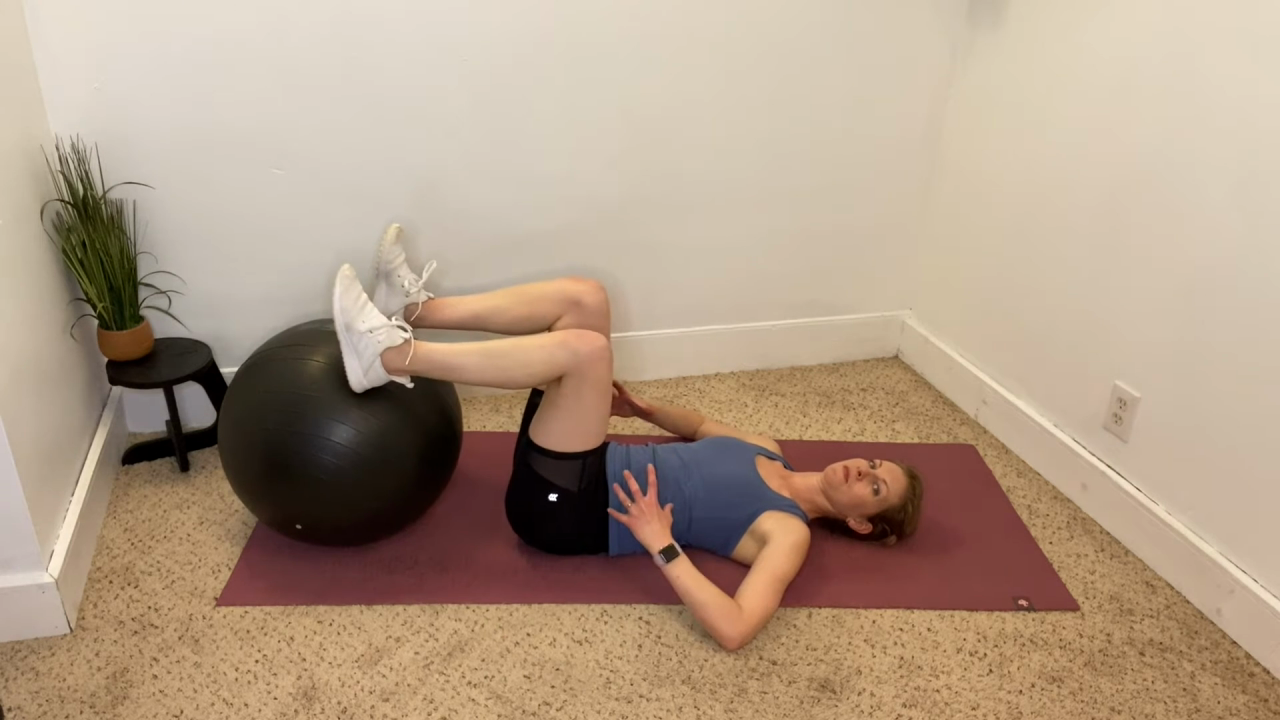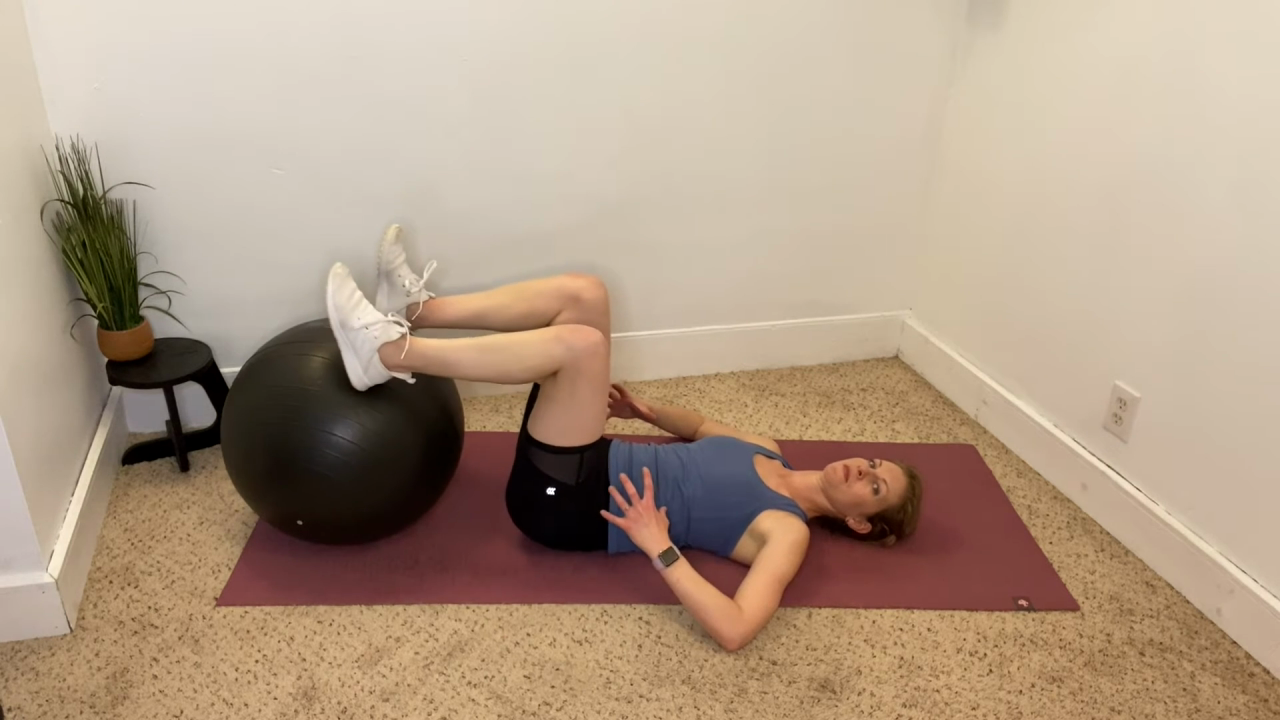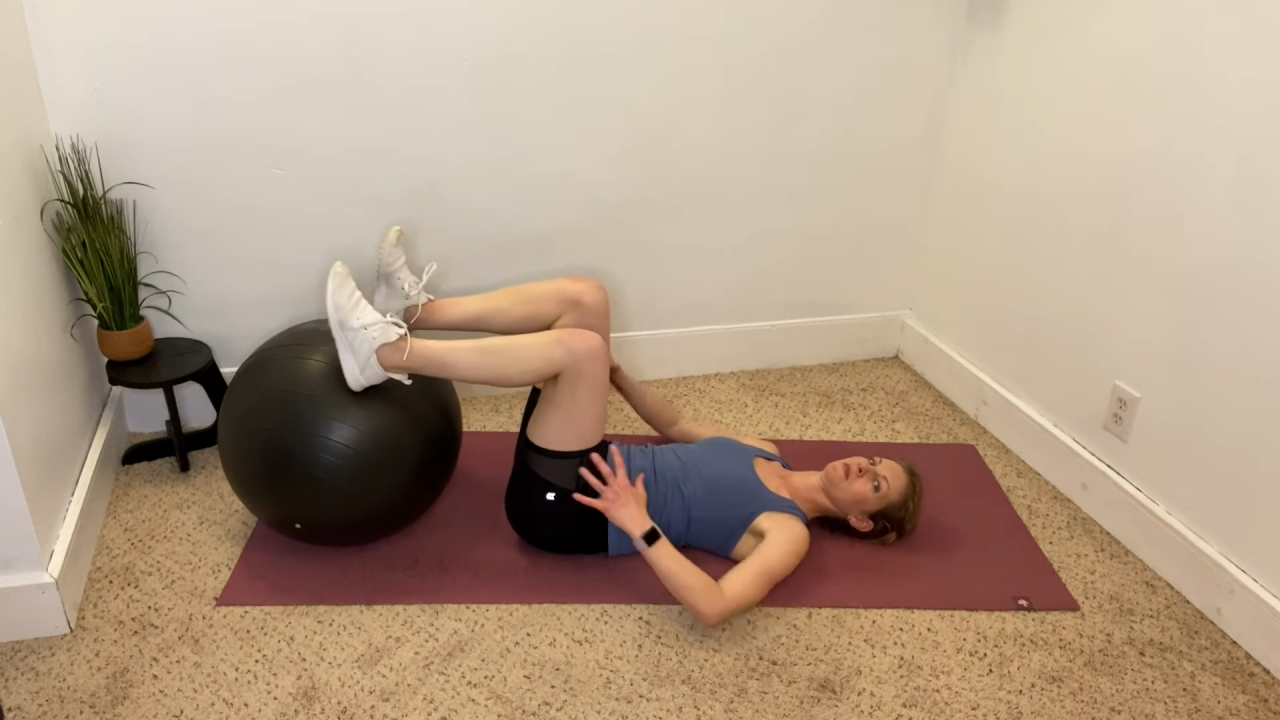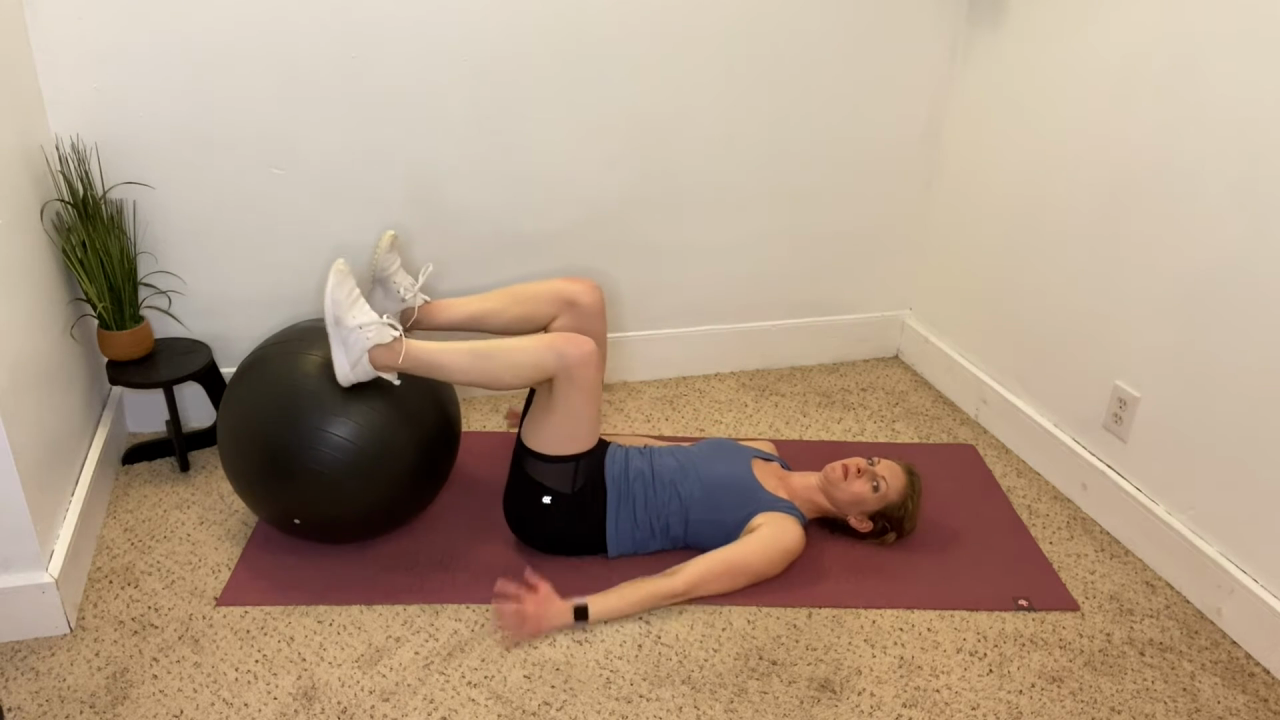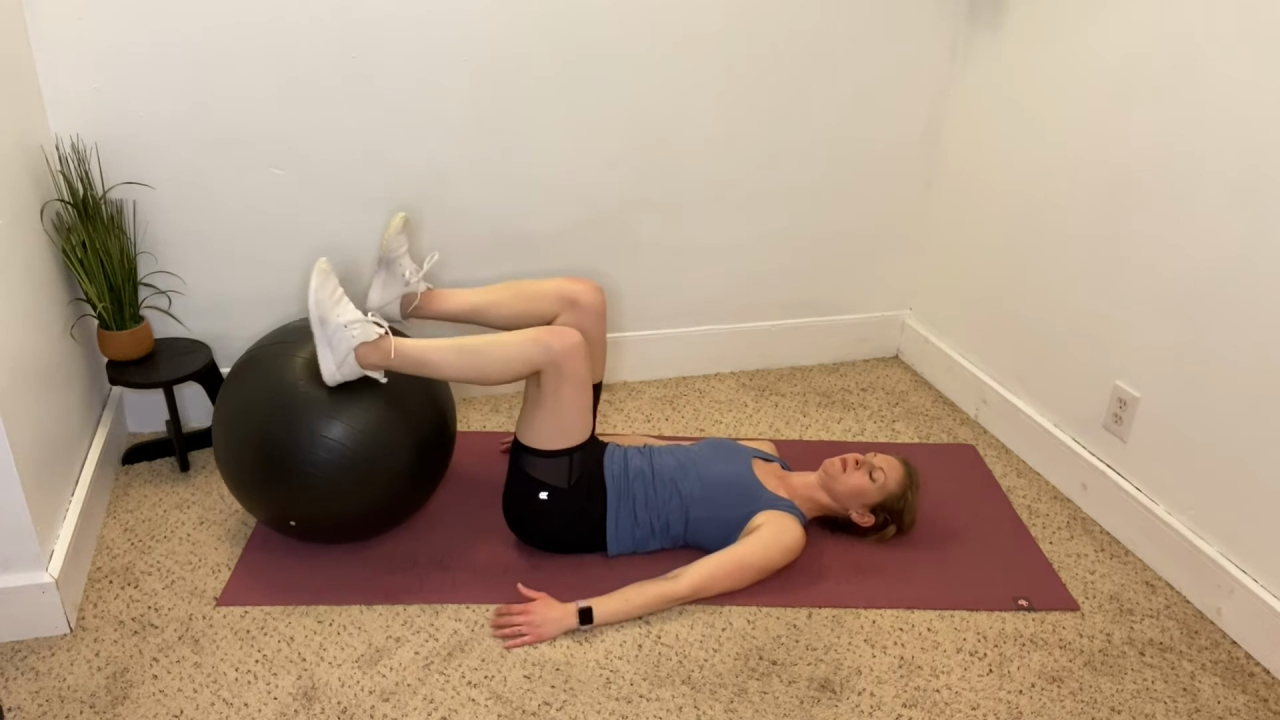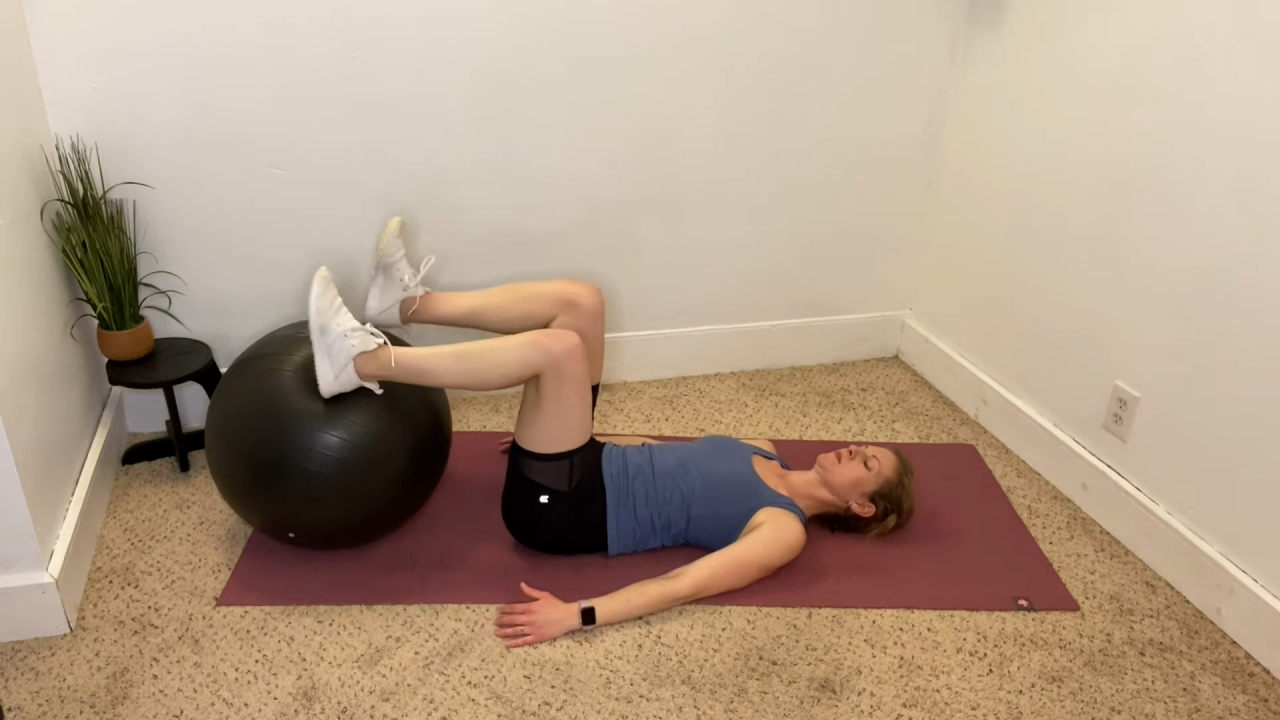
dt=0.4s
person 1, frame 1
left shoulder: (789, 532)
right shoulder: (767, 451)
left elbow: (733, 629)
right elbow: (700, 426)
left wrist: (661, 543)
right wrist: (642, 408)
left hip: (569, 508)
right hip: (593, 468)
left knee: (585, 348)
right knee: (583, 298)
left ankle: (391, 356)
right ankle: (415, 308)
person 1, frame 2
left shoulder: (788, 531)
right shoulder: (767, 452)
left elbow: (734, 629)
right elbow: (701, 428)
left wrist: (660, 547)
right wrist: (646, 411)
left hip: (568, 504)
right hip: (596, 463)
left knee: (581, 343)
right knee: (583, 294)
left ankle: (389, 352)
right ankle: (417, 308)
person 1, frame 3
left shoulder: (788, 532)
right shoulder: (764, 453)
left elbow: (711, 606)
right elbow: (679, 427)
left wrist: (640, 527)
right wrist: (618, 381)
left hip: (566, 505)
right hip: (606, 477)
left knee: (580, 346)
right knee: (584, 297)
left ankle: (386, 353)
right ankle: (414, 308)
person 1, frame 4
left shoulder: (783, 538)
right shoulder: (765, 454)
left elbow: (678, 586)
left wrist: (571, 609)
right wrist: (554, 424)
left hip: (564, 511)
right hip: (598, 471)
left knee: (572, 355)
right knee: (578, 298)
left ankle: (378, 352)
right ankle: (413, 313)
person 1, frame 5
left shoulder: (784, 533)
right shoulder: (764, 453)
left elbow: (682, 585)
left wrist: (575, 616)
right wrist: (549, 427)
left hip: (563, 507)
right hip: (594, 466)
left knee: (559, 345)
right knee: (580, 298)
left ankle: (366, 350)
right ankle: (411, 299)
person 1, frame 6
left shoulder: (785, 531)
right shoulder: (763, 452)
left elbow: (686, 584)
left wrist: (577, 616)
right wrist: (549, 429)
left hip: (563, 509)
right hip: (591, 468)
left knee: (556, 349)
right knee: (580, 300)
left ankle: (363, 360)
right ankle: (407, 304)
